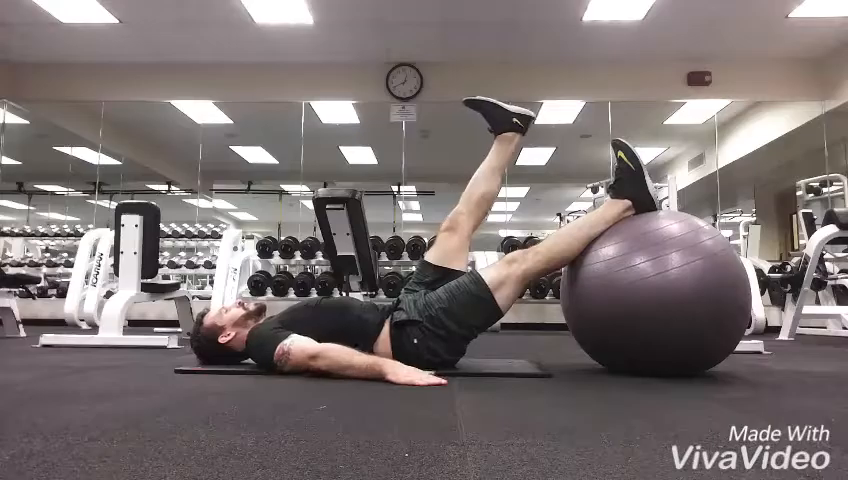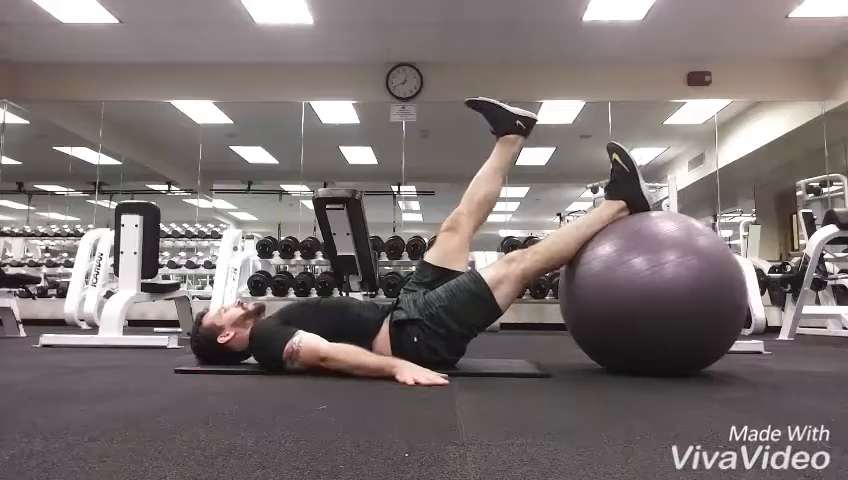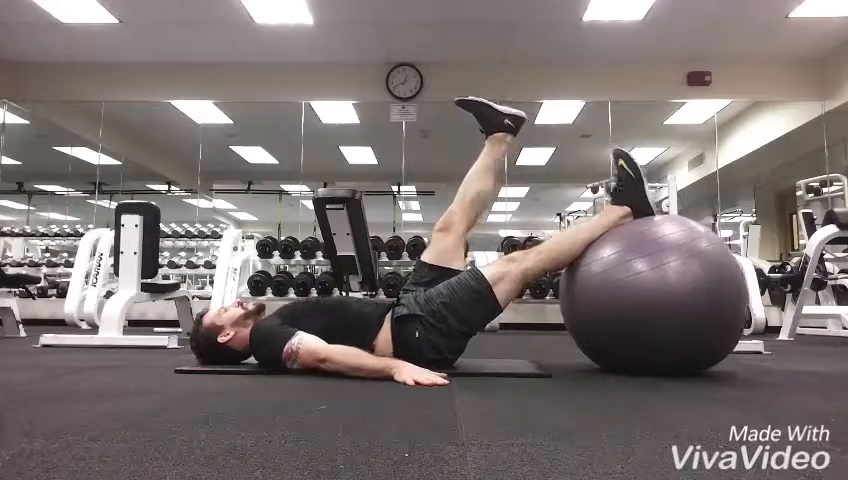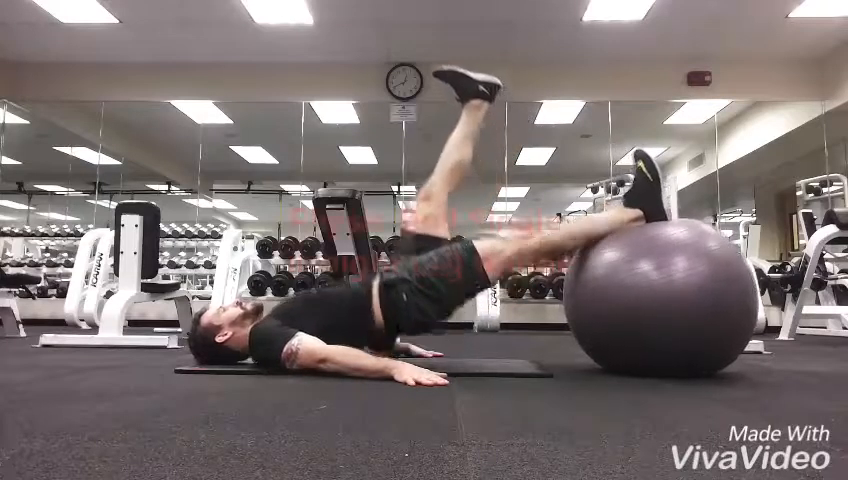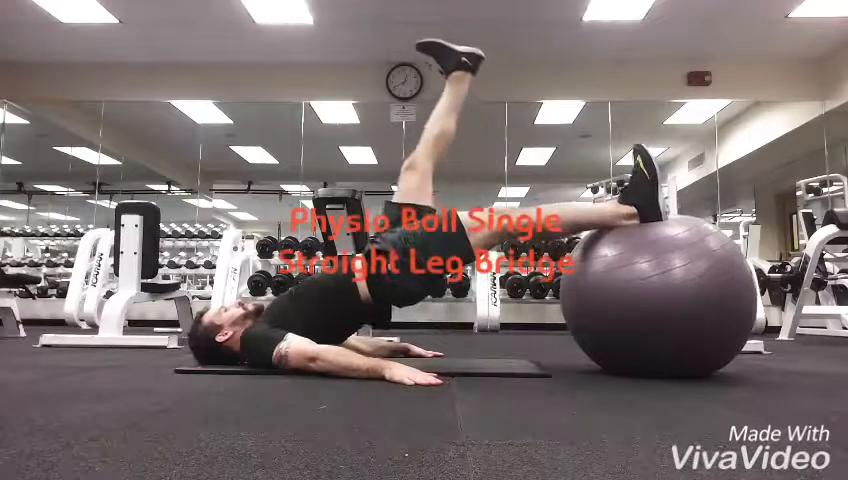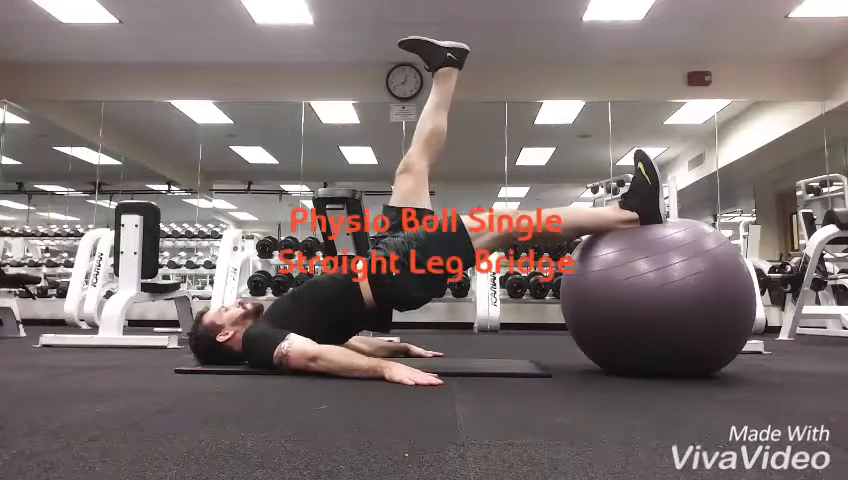
dt=0.3s
person 1, frame 1
left shoulder: (276, 327)
right shoulder: (263, 341)
right elbow: (314, 354)
right wrist: (389, 366)
left hip: (406, 312)
right hip: (415, 335)
left knee: (455, 225)
right knee: (519, 263)
left ankle: (507, 134)
right ankle: (624, 202)
person 1, frame 2
left shoulder: (276, 327)
right shoulder: (265, 338)
right elbow: (324, 354)
right wrist: (397, 366)
left hip: (404, 313)
right hip: (414, 336)
left knee: (457, 225)
right knee: (519, 261)
left ankle: (510, 137)
right ankle: (619, 204)
person 1, frame 3
left shoulder: (275, 325)
right shoulder: (266, 337)
right elbow: (323, 355)
right wrist: (395, 365)
left hip: (404, 311)
right hip: (415, 331)
left knee: (450, 226)
right knee: (519, 263)
left ankle: (499, 137)
right ankle: (622, 210)
person 1, frame 4
left shoulder: (273, 326)
right shoulder: (264, 339)
right elbow: (321, 356)
right wrist: (394, 368)
left hip: (397, 288)
right hip: (403, 294)
left knee: (433, 197)
right knee: (517, 243)
left ankle: (475, 101)
right ankle: (635, 212)
person 1, frame 5
left shoulder: (269, 324)
right shoulder: (257, 341)
left elbow: (338, 339)
right elbow: (313, 357)
right wrist: (388, 369)
left hip: (383, 261)
right hip: (392, 268)
left knee: (416, 167)
right knee: (505, 219)
left ankle: (458, 76)
right ankle: (629, 210)
person 1, frame 6
left shoulder: (270, 325)
right shoulder: (259, 341)
left elbow: (340, 340)
right elbow: (313, 357)
right wrist: (388, 368)
left hip: (385, 262)
right hip: (396, 273)
left knee: (412, 168)
right knee: (508, 224)
left ankle: (444, 71)
right ankle: (631, 213)
